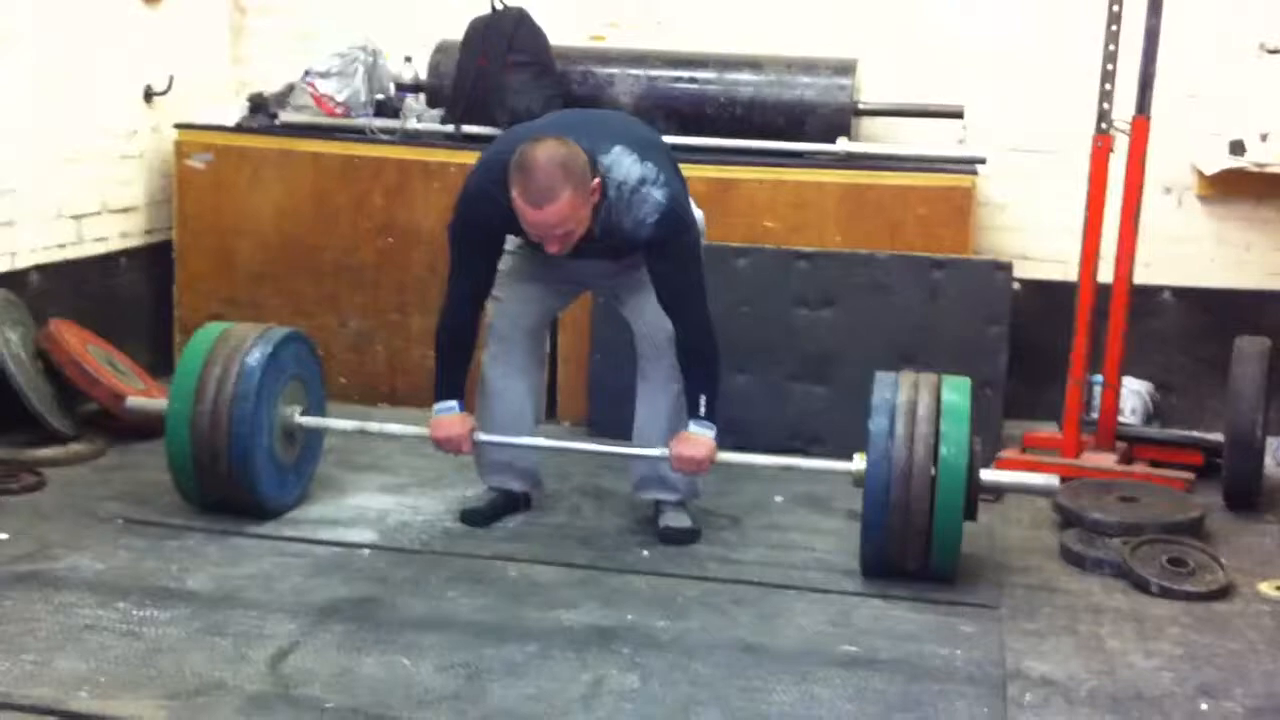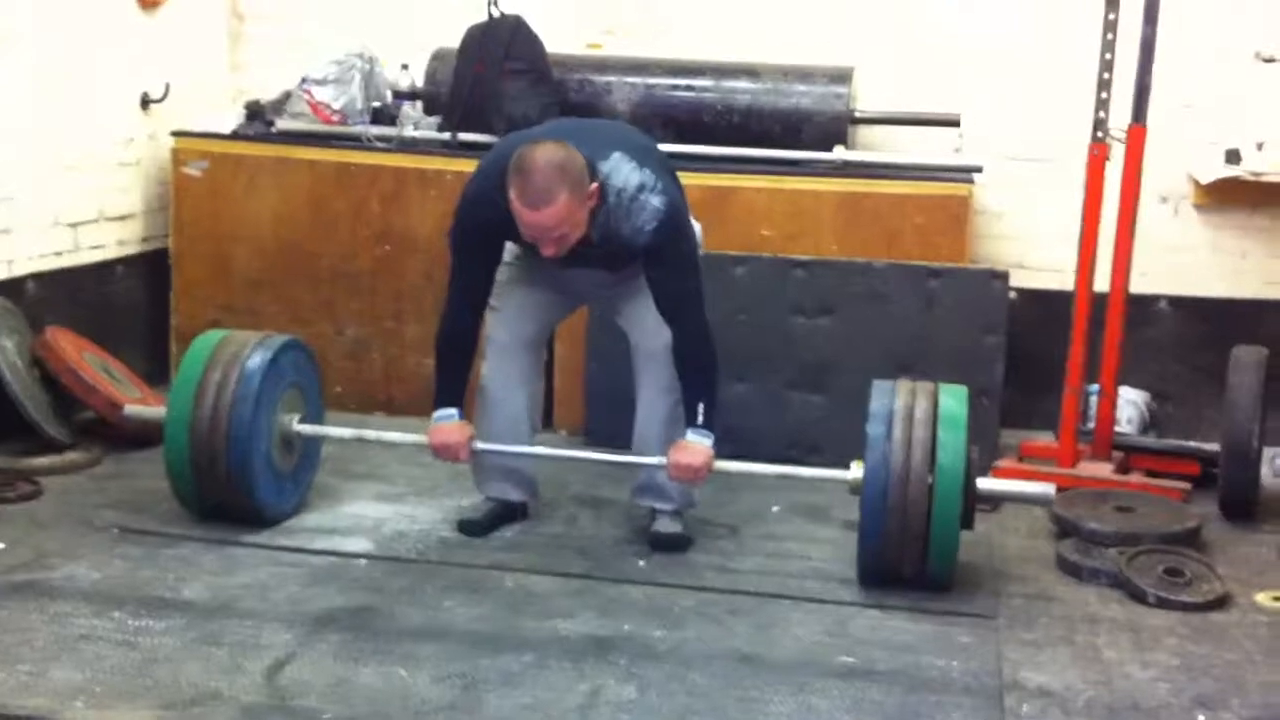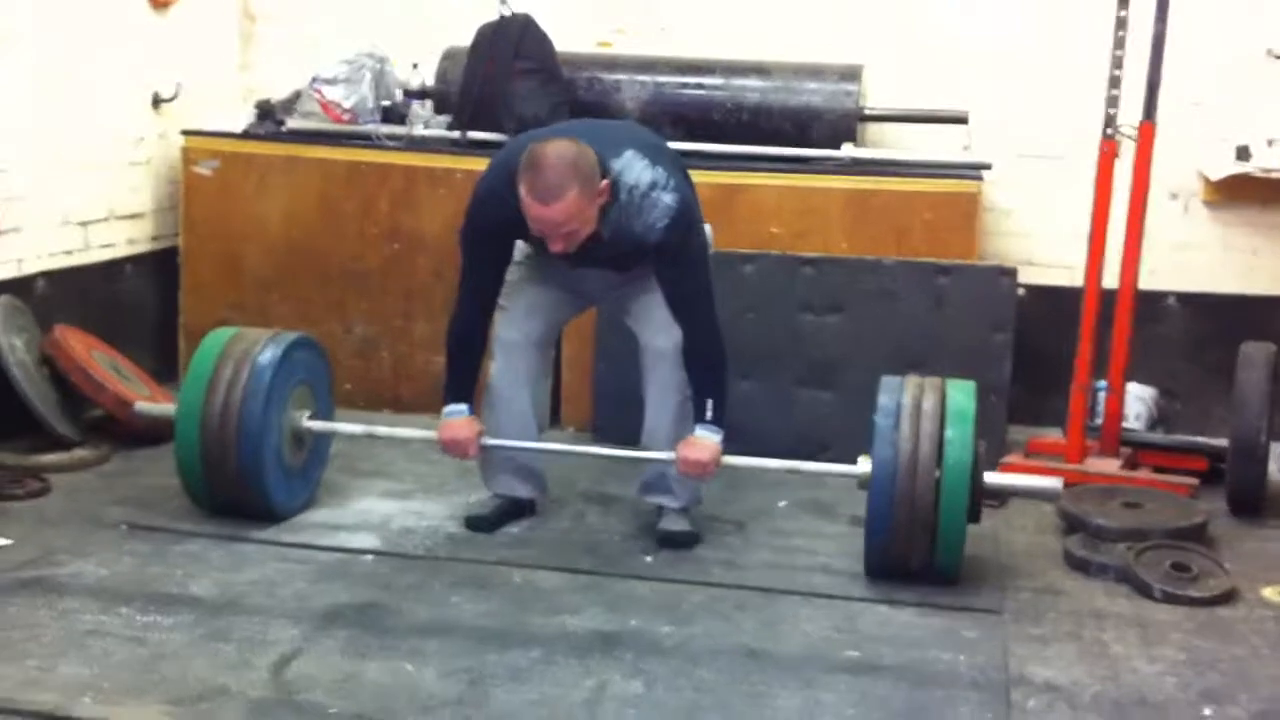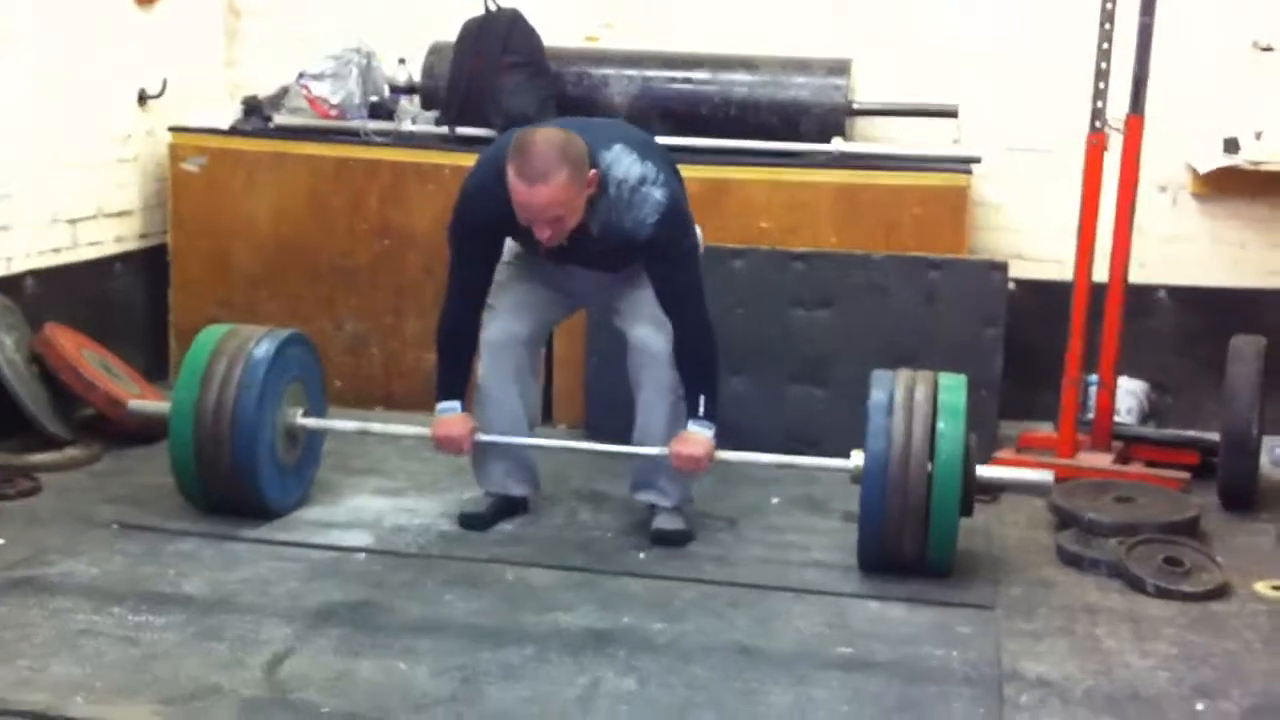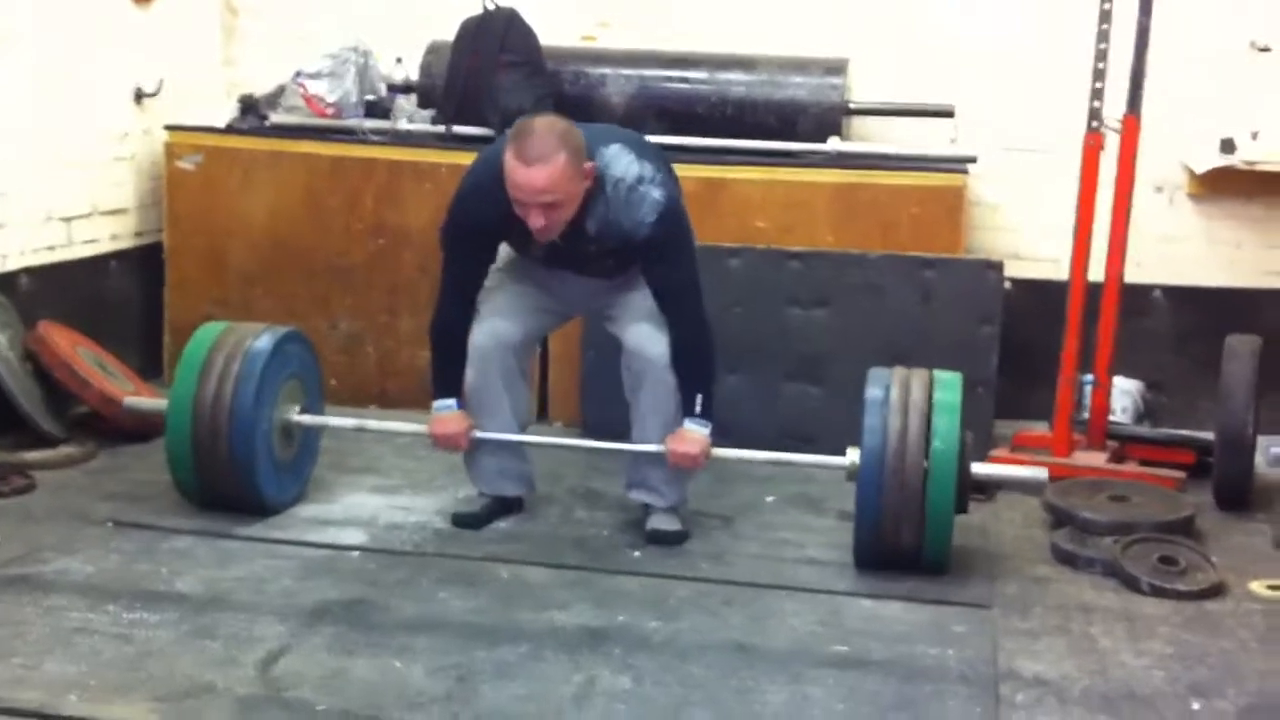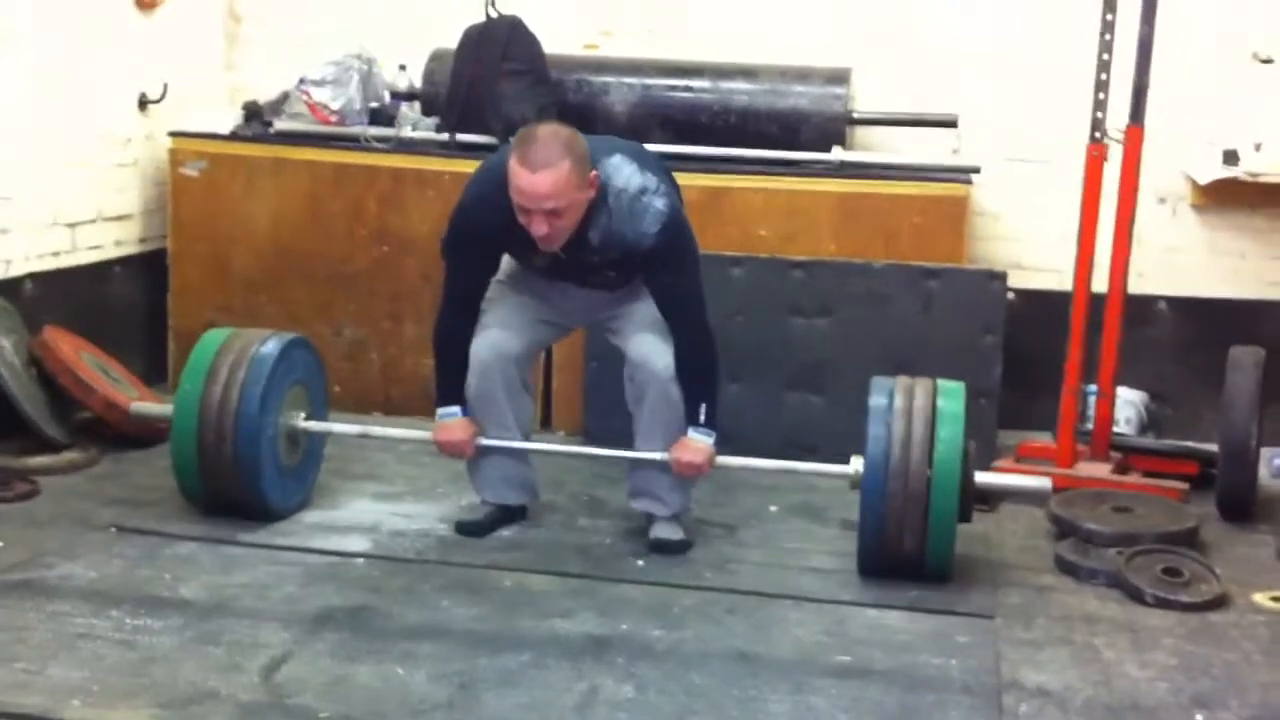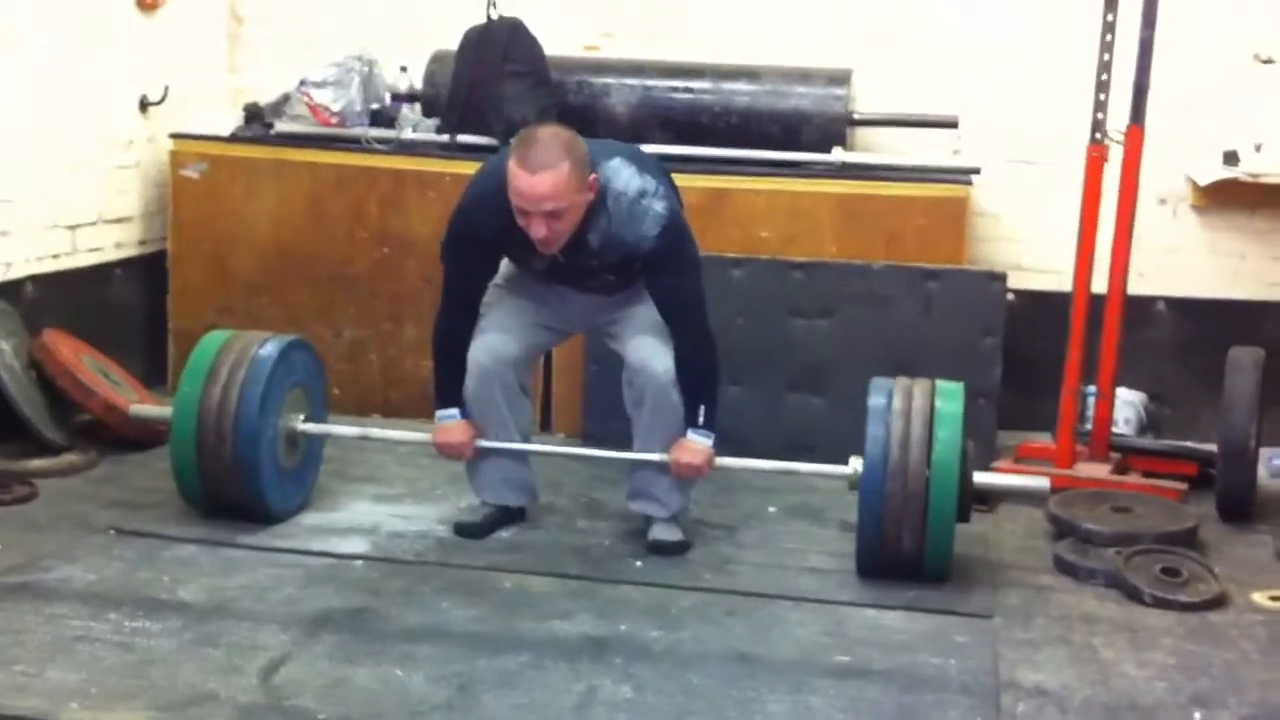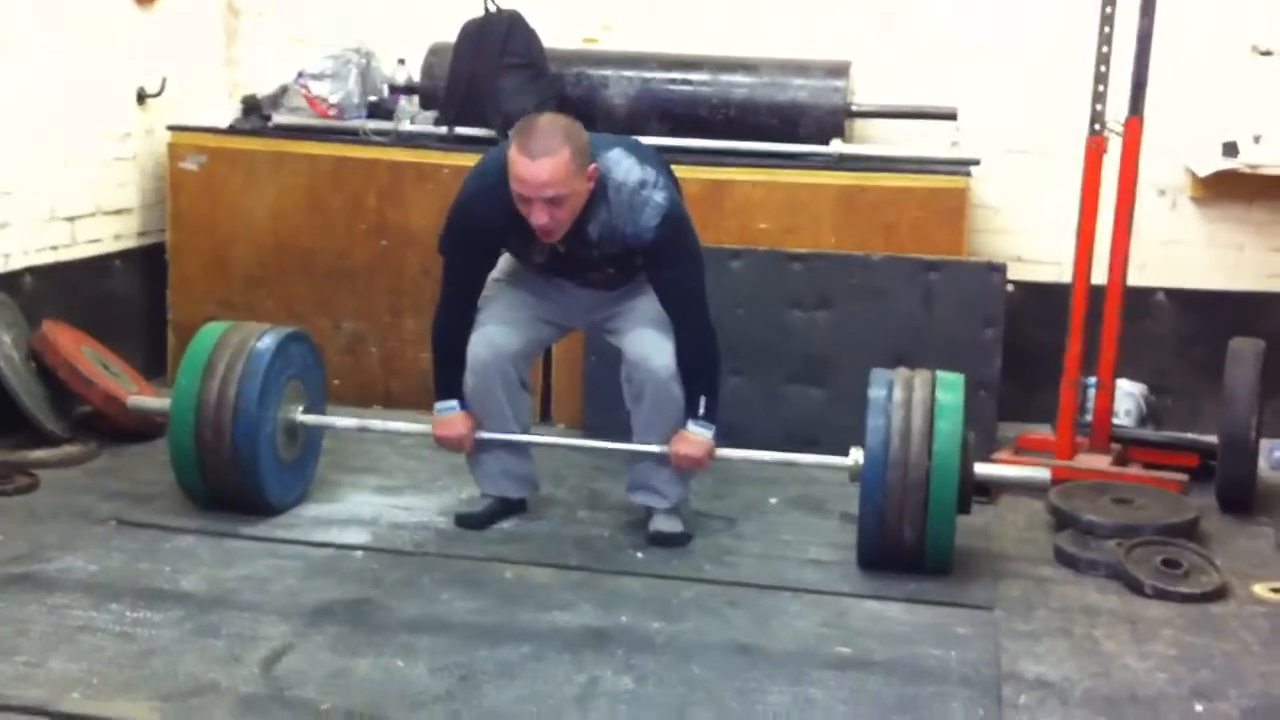
dt=0.2s
person 1, frame 1
left shoulder: (652, 201)
right shoulder: (487, 189)
left elbow: (689, 314)
right elbow: (465, 297)
left wrist: (701, 424)
right wrist: (447, 403)
left hip: (643, 251)
left knee: (663, 336)
right knee: (508, 330)
left ankle: (667, 494)
right ankle: (508, 482)
person 1, frame 2
left shoulder: (650, 205)
right shoulder: (487, 192)
left elbow: (688, 321)
right elbow: (465, 303)
left wrist: (699, 432)
right wrist: (447, 411)
left hip: (640, 261)
left knee: (660, 346)
right knee: (506, 340)
left ankle: (664, 501)
right ankle: (505, 491)
person 1, frame 3
left shoulder: (660, 202)
right shoulder: (499, 190)
left elbow: (697, 317)
right elbow: (476, 300)
left wrist: (708, 428)
right wrist: (457, 406)
left hip: (649, 264)
left knee: (670, 344)
right knee: (514, 338)
left ankle: (672, 499)
right ankle: (512, 487)
person 1, frame 4
left shoulder: (649, 196)
right shoulder: (487, 185)
left elbow: (688, 312)
right elbow: (464, 296)
left wrist: (700, 423)
right wrist: (450, 403)
left hip: (639, 265)
left knee: (659, 345)
right knee: (501, 337)
left ankle: (664, 497)
right ankle: (505, 486)
person 1, frame 5
left shoulder: (644, 195)
right shoulder: (483, 185)
left elbow: (686, 311)
right elbow: (457, 295)
left wrist: (696, 421)
right wrist: (446, 401)
left hip: (635, 272)
right hip: (536, 268)
left knee: (655, 351)
right knee: (489, 341)
left ankle: (660, 498)
right ankle: (500, 486)
person 1, frame 6
left shoulder: (647, 206)
right shoulder: (486, 196)
left elbow: (690, 322)
right elbow: (459, 305)
left wrist: (700, 430)
right wrist: (451, 408)
left hip: (637, 285)
right hip: (538, 279)
left knee: (660, 364)
right knee: (489, 353)
left ankle: (663, 507)
right ankle: (503, 495)
person 1, frame 7
left shoulder: (646, 209)
right shoulder: (484, 199)
left elbow: (690, 324)
right elbow: (457, 308)
left wrist: (699, 431)
right wrist: (450, 410)
left hip: (636, 289)
right hip: (537, 284)
left knee: (659, 368)
right knee: (487, 357)
left ankle: (661, 509)
right ankle: (502, 497)
person 1, frame 8
left shoulder: (647, 200)
right shoulder: (484, 191)
left elbow: (692, 315)
right elbow: (456, 300)
left wrist: (699, 422)
right wrist: (449, 402)
left hip: (635, 284)
right hip: (537, 278)
left knee: (659, 363)
right knee: (486, 353)
left ankle: (661, 500)
right ankle: (503, 488)
